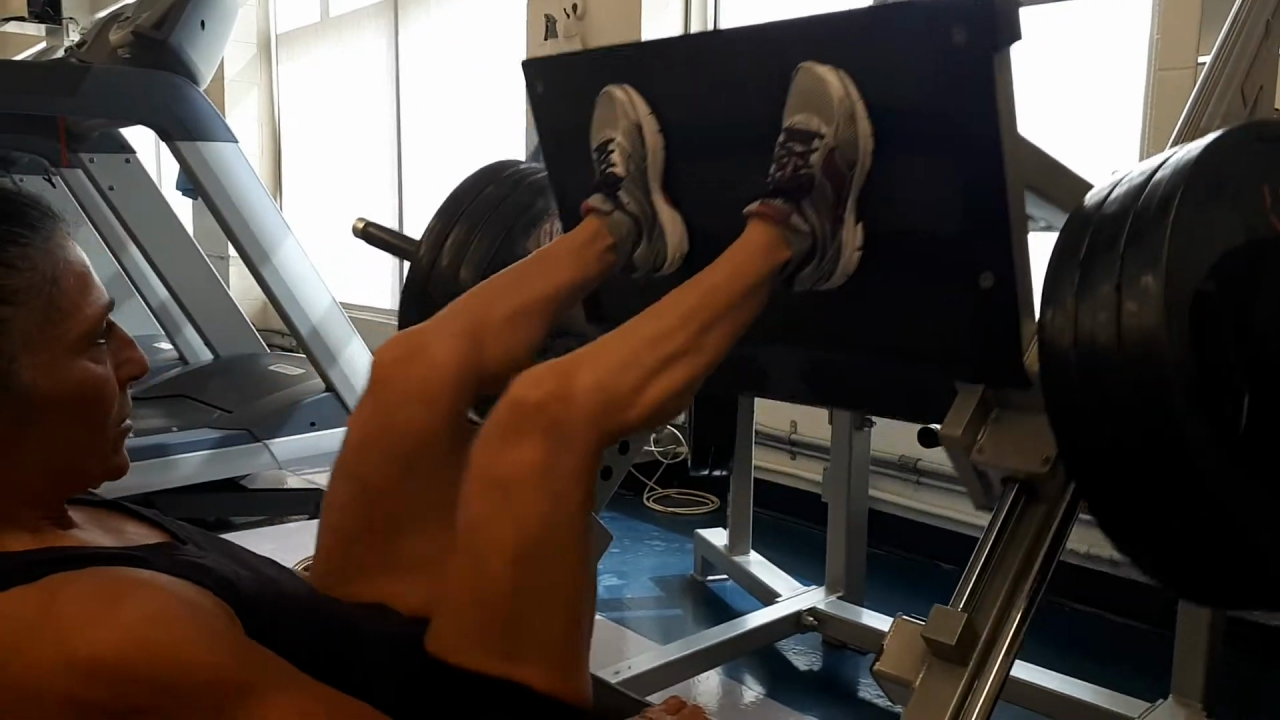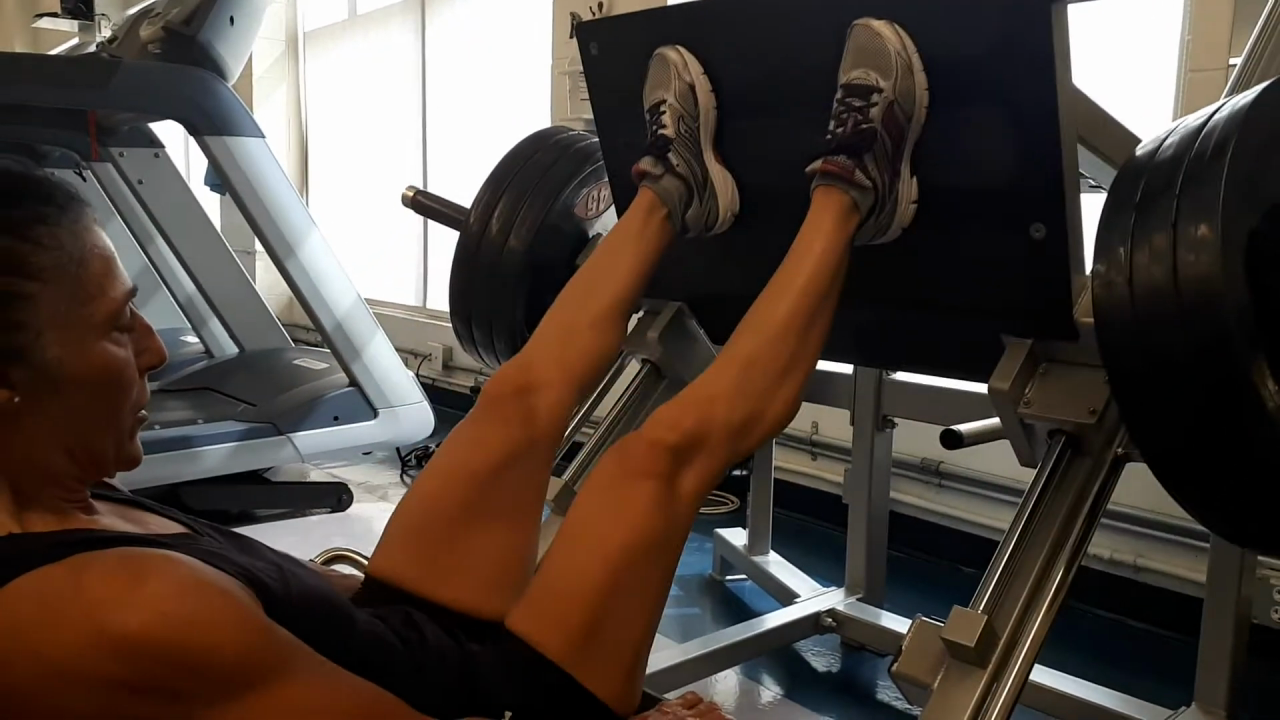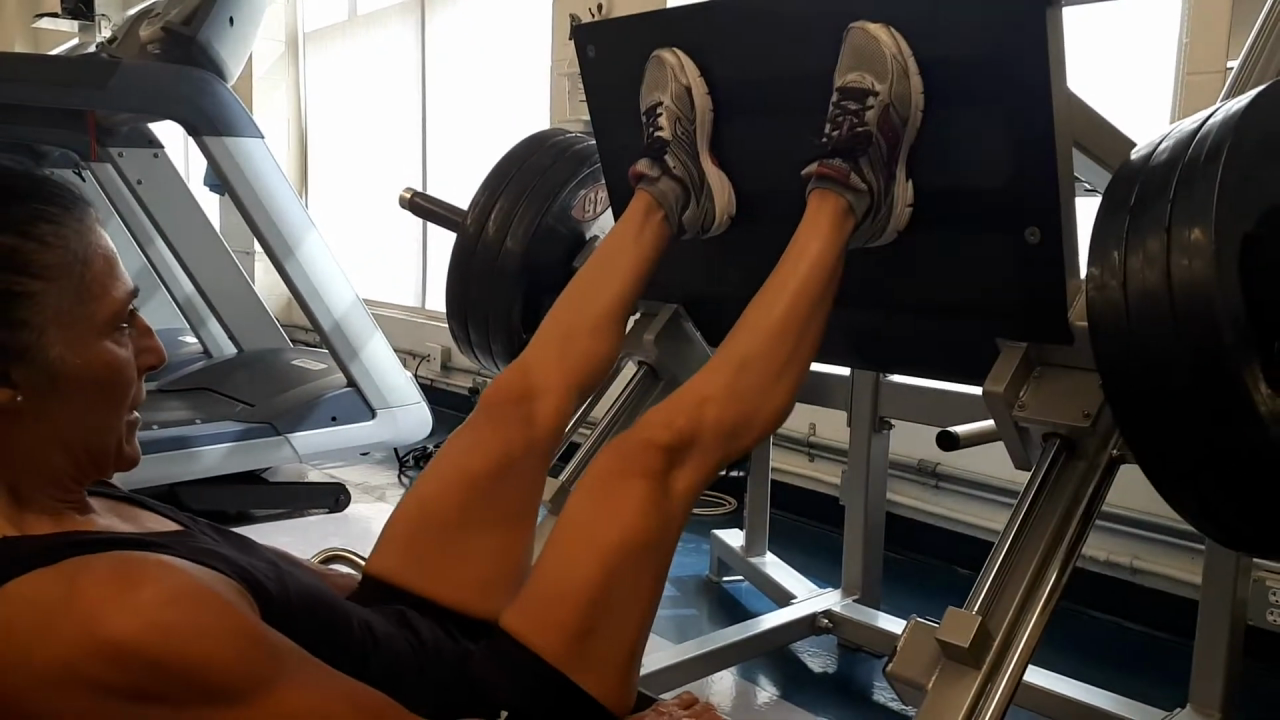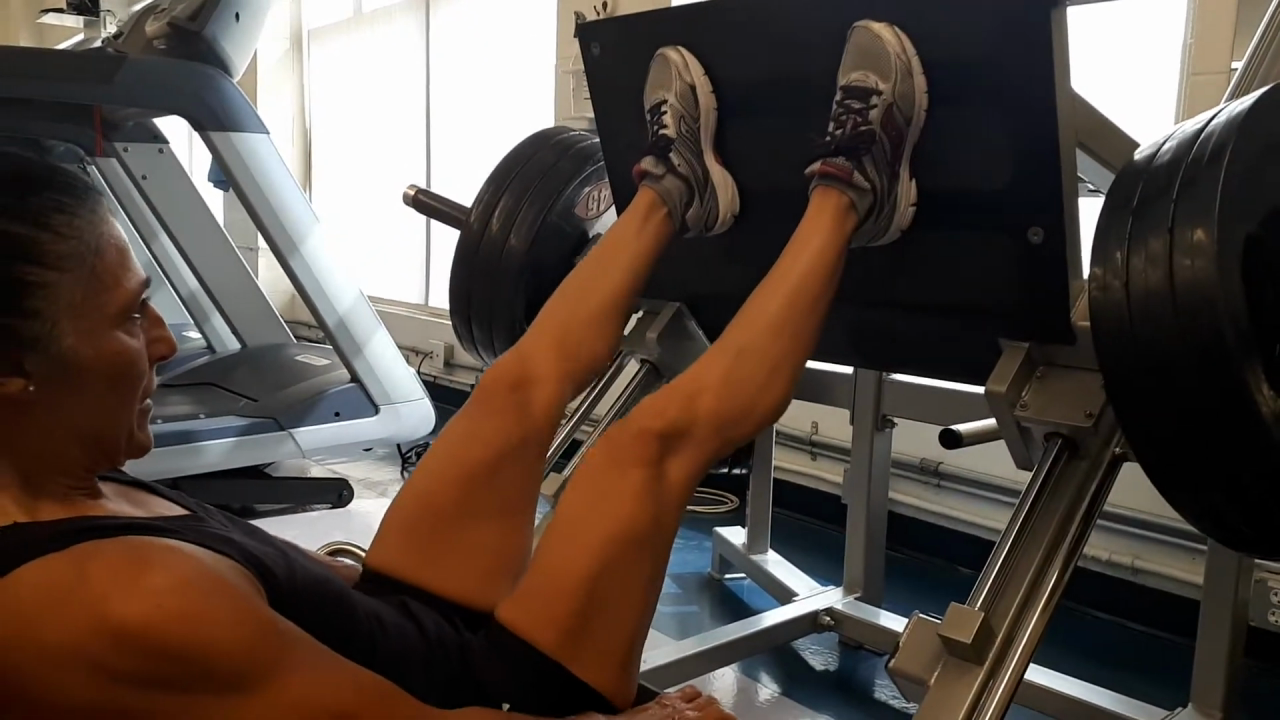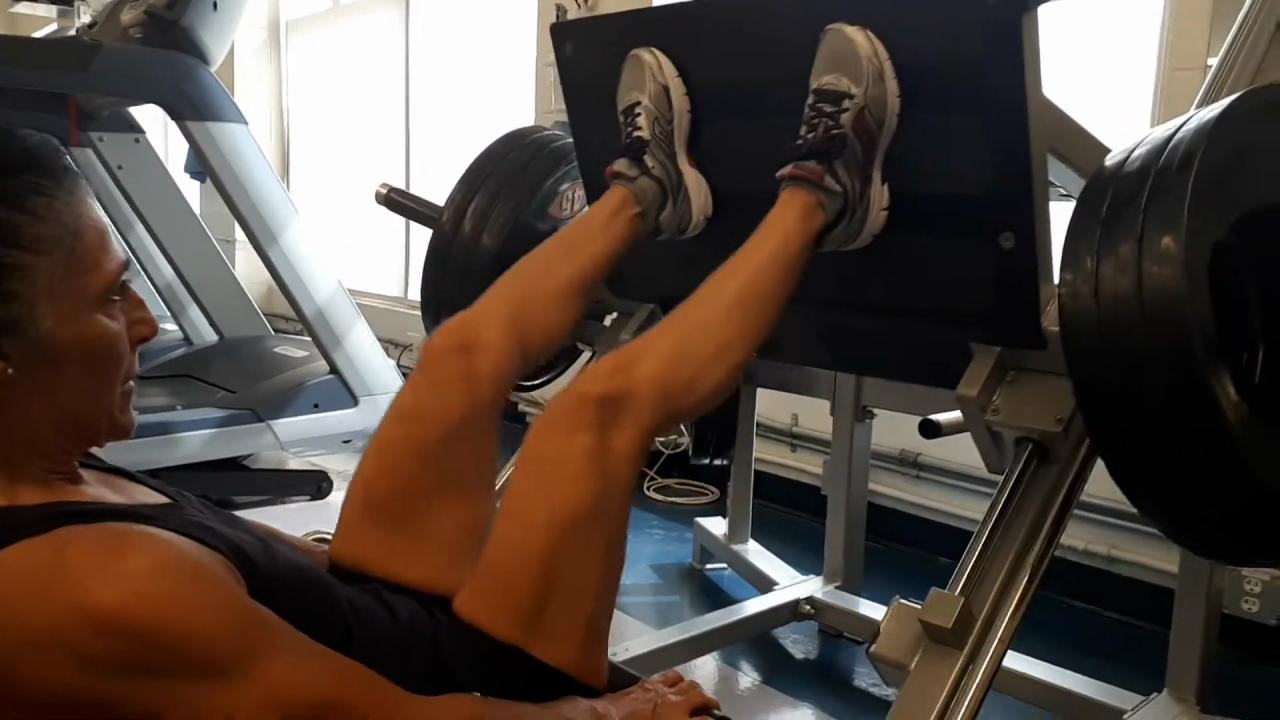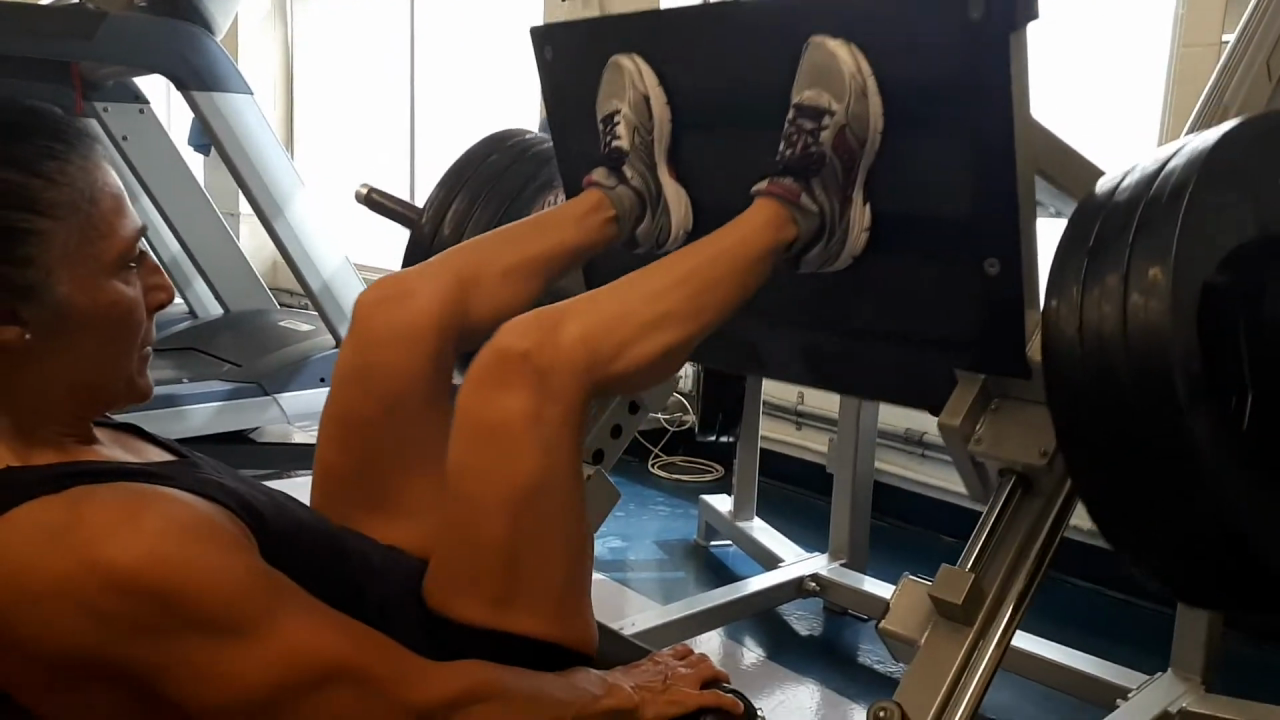
dt=0.4s
person 1, frame 1
right shoulder: (86, 634)
left hip: (364, 649)
left knee: (413, 364)
right knee: (544, 409)
left ankle: (615, 227)
right ankle: (785, 235)
person 1, frame 2
right shoulder: (107, 610)
left hip: (389, 643)
left knee: (526, 394)
right knee: (672, 446)
left ankle: (668, 191)
right ankle: (847, 194)
person 1, frame 3
right shoulder: (101, 618)
left wrist: (340, 583)
left hip: (391, 640)
left knee: (525, 400)
right knee: (663, 447)
left ankle: (664, 195)
right ankle: (842, 198)
person 1, frame 4
right shoulder: (112, 603)
left wrist: (363, 577)
left hip: (395, 631)
left knee: (522, 383)
right knee: (659, 434)
left ankle: (667, 191)
right ankle: (844, 197)
person 1, frame 5
right shoulder: (92, 588)
left hip: (369, 632)
left knee: (469, 348)
right knee: (605, 402)
left ankle: (641, 191)
right ankle: (816, 197)
person 1, frame 6
right shoulder: (105, 548)
left hip: (369, 604)
left knee: (402, 312)
right knee: (528, 361)
left ankle: (620, 197)
right ankle: (796, 211)
